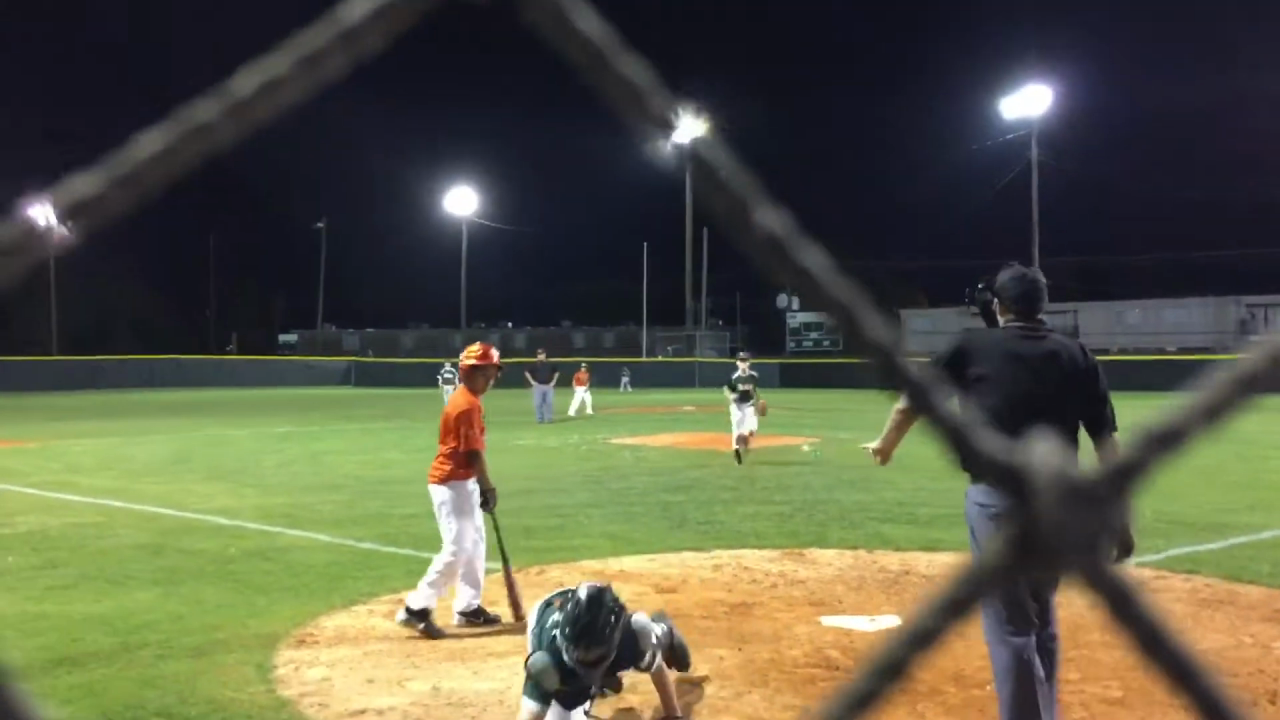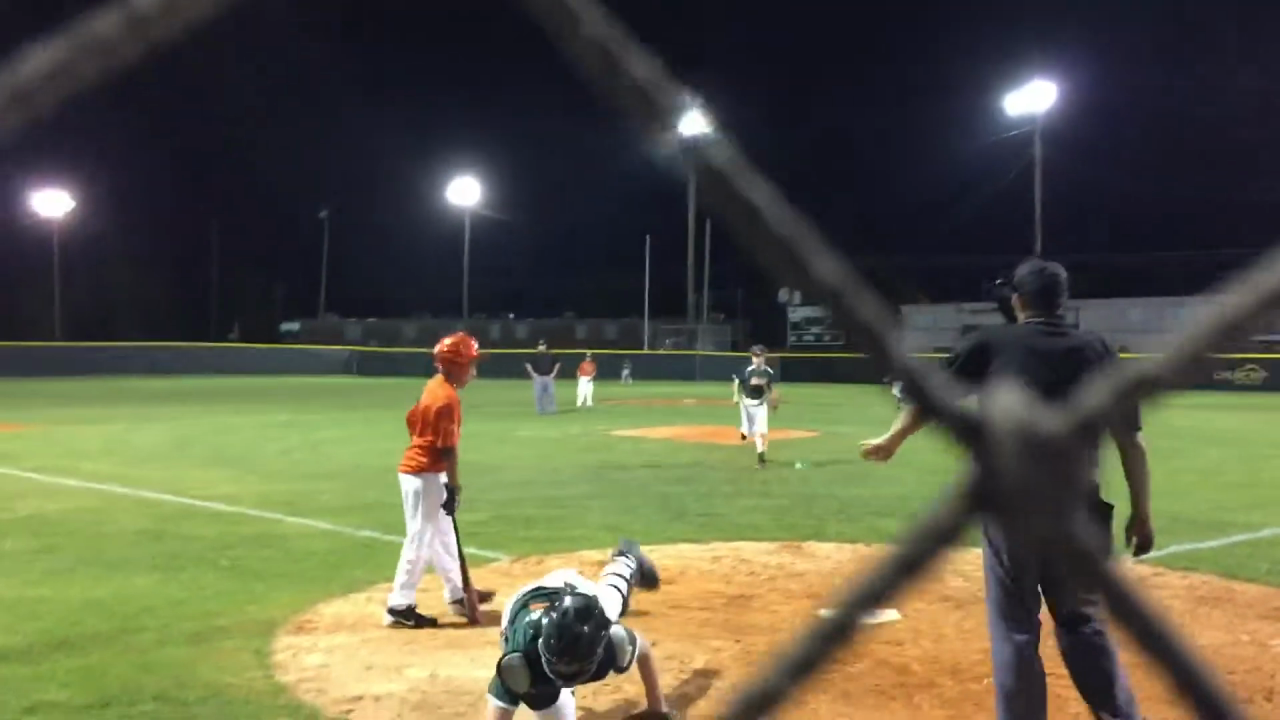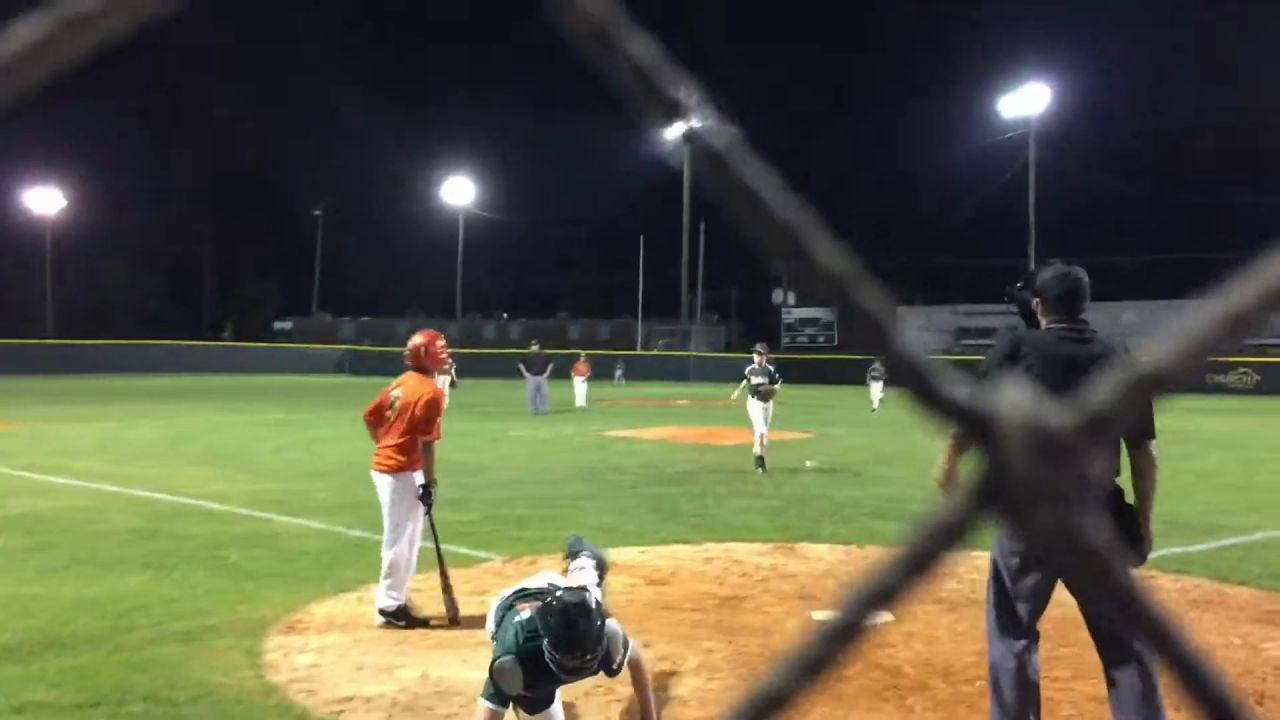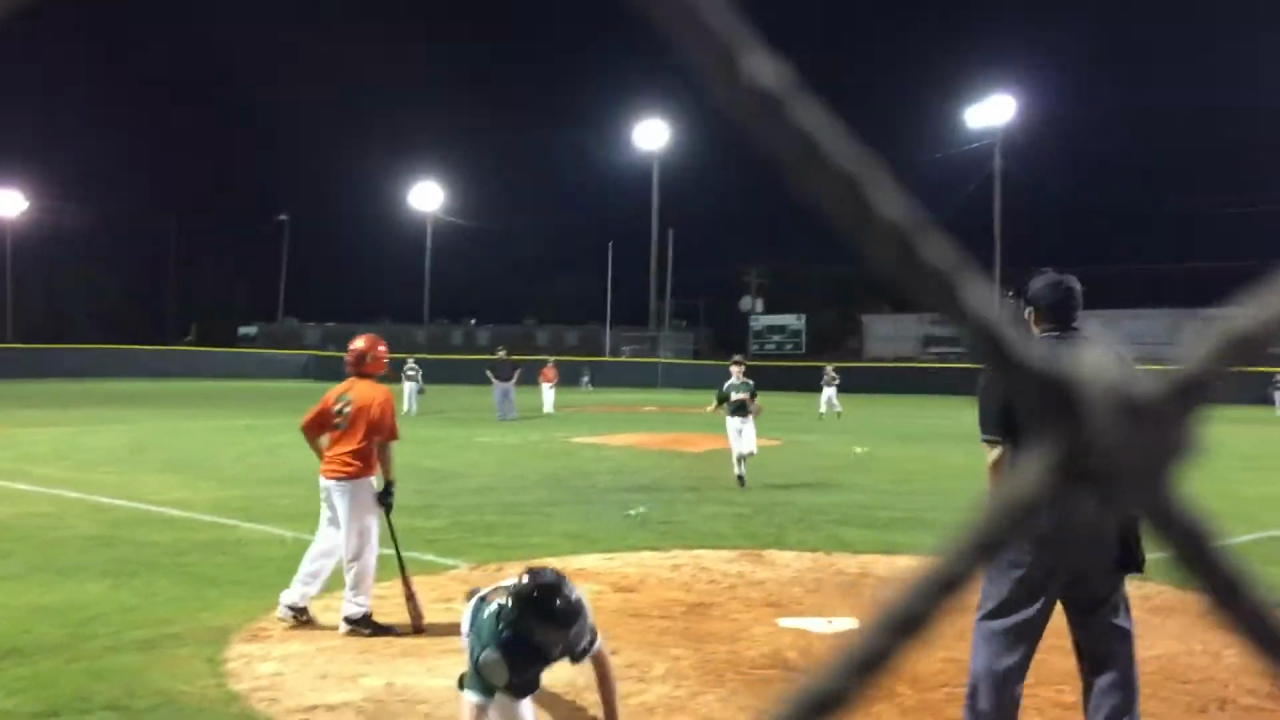
dt=0.2s
person 1, frame 1
left shoulder: (973, 348)
right shoulder: (1076, 356)
left elbow: (910, 404)
right elbow: (1108, 445)
left wrist: (887, 444)
right wrist: (1120, 518)
left hip: (996, 501)
left knee: (1011, 627)
right knee: (1041, 619)
person 1, frame 2
left shoulder: (991, 343)
right shoulder: (1097, 351)
right elbow: (1130, 442)
left wrist: (890, 440)
right wrist: (1140, 513)
right hip: (1074, 502)
left knee: (1013, 628)
right knee: (1082, 617)
person 1, frame 3
left shoulder: (1015, 348)
right shoulder: (1117, 357)
right elbow: (1143, 451)
left wrist: (947, 468)
right wrist: (1142, 516)
right hip: (1099, 510)
left knee: (1011, 631)
right knee: (1121, 637)
person 1, frame 4
right shoulder: (1114, 365)
left elbow: (998, 455)
right wrist: (1124, 519)
left hip: (1034, 518)
right hip: (1102, 518)
left knee: (1000, 637)
right knee: (1109, 648)
person 2, frame 1
left shoulder: (466, 399)
right shoulder: (466, 405)
right elbow: (473, 453)
left wrist: (479, 485)
right wrist: (488, 487)
left hip: (459, 481)
right hip: (452, 483)
left knee: (473, 543)
right knee: (456, 548)
left ankle: (470, 607)
right ankle: (417, 608)
person 2, frame 2
left shoulder: (435, 386)
right shoulder: (447, 397)
left elbow: (412, 421)
right elbow: (446, 448)
right wrist: (454, 486)
left hip: (416, 468)
right hip: (423, 474)
left knee: (443, 534)
right knee: (420, 540)
left ankle: (458, 596)
right ankle: (400, 608)
person 2, frame 3
left shoulder: (398, 384)
right shoulder: (429, 391)
left elbow: (370, 417)
right elbow: (426, 443)
right wrist: (429, 481)
left hip: (382, 466)
right hip: (401, 472)
left knee: (398, 534)
right knee: (400, 538)
left ankle: (390, 597)
right ankle: (390, 608)
person 2, frame 4
left shoulder: (336, 392)
right shoulder: (380, 395)
left elbow: (308, 428)
right elbow: (383, 445)
right wrist: (389, 484)
left hip: (329, 475)
right hip: (354, 479)
left knee: (328, 540)
right knee: (361, 545)
left ankle: (294, 602)
right ankle: (356, 615)
